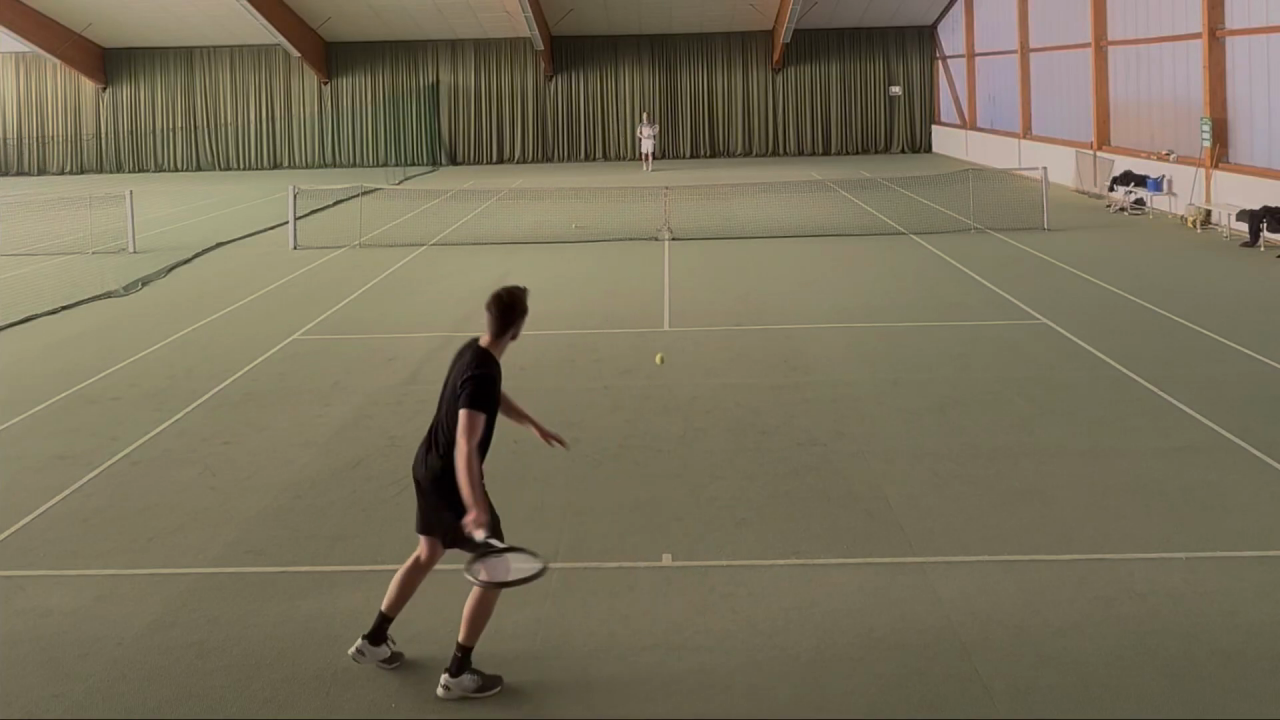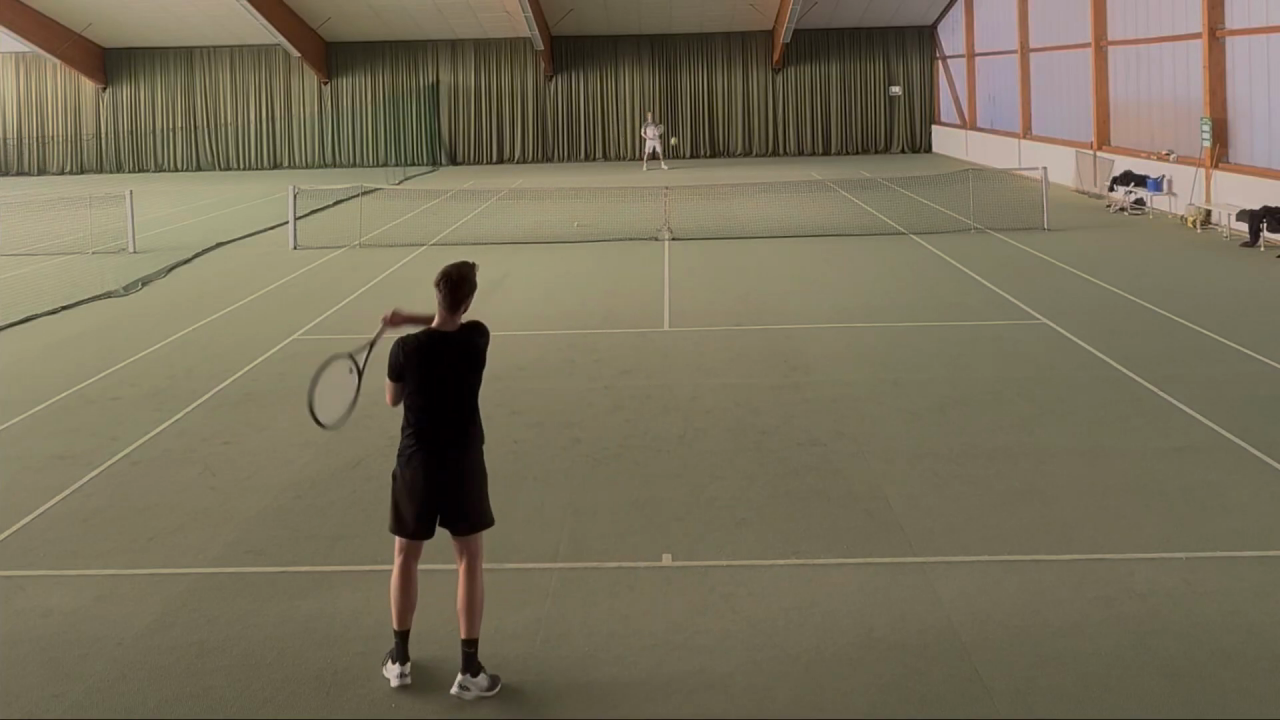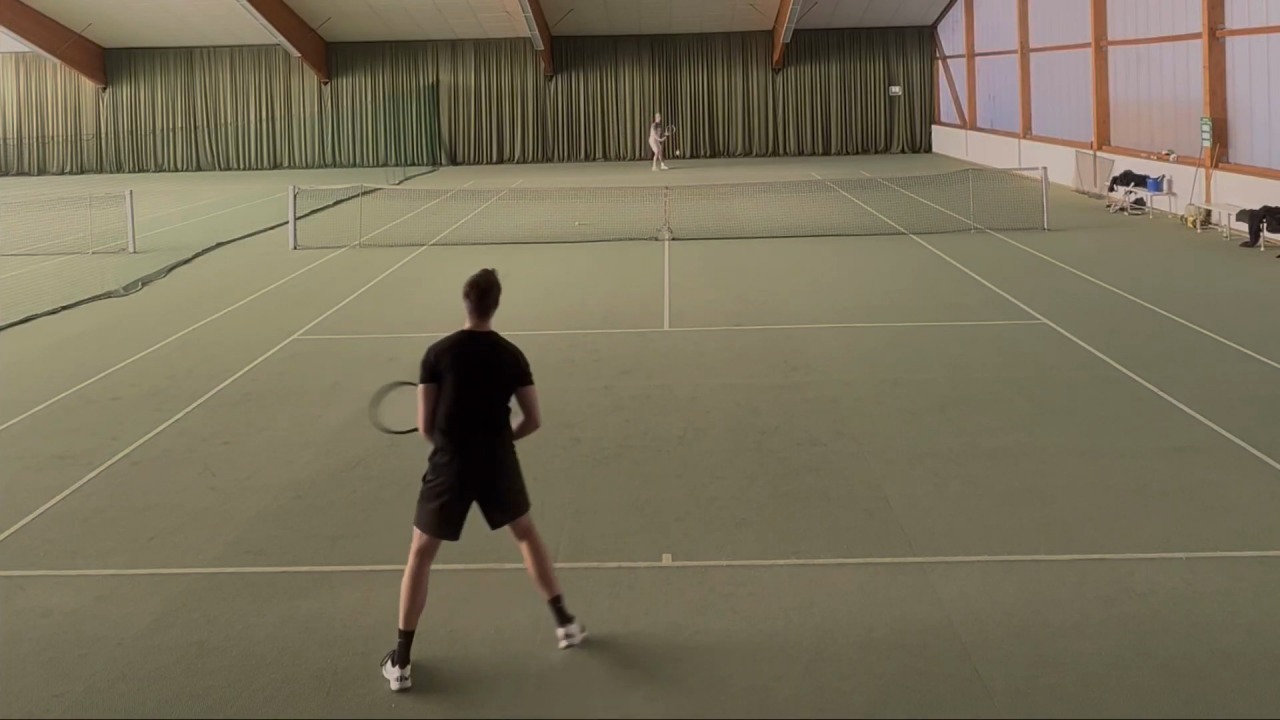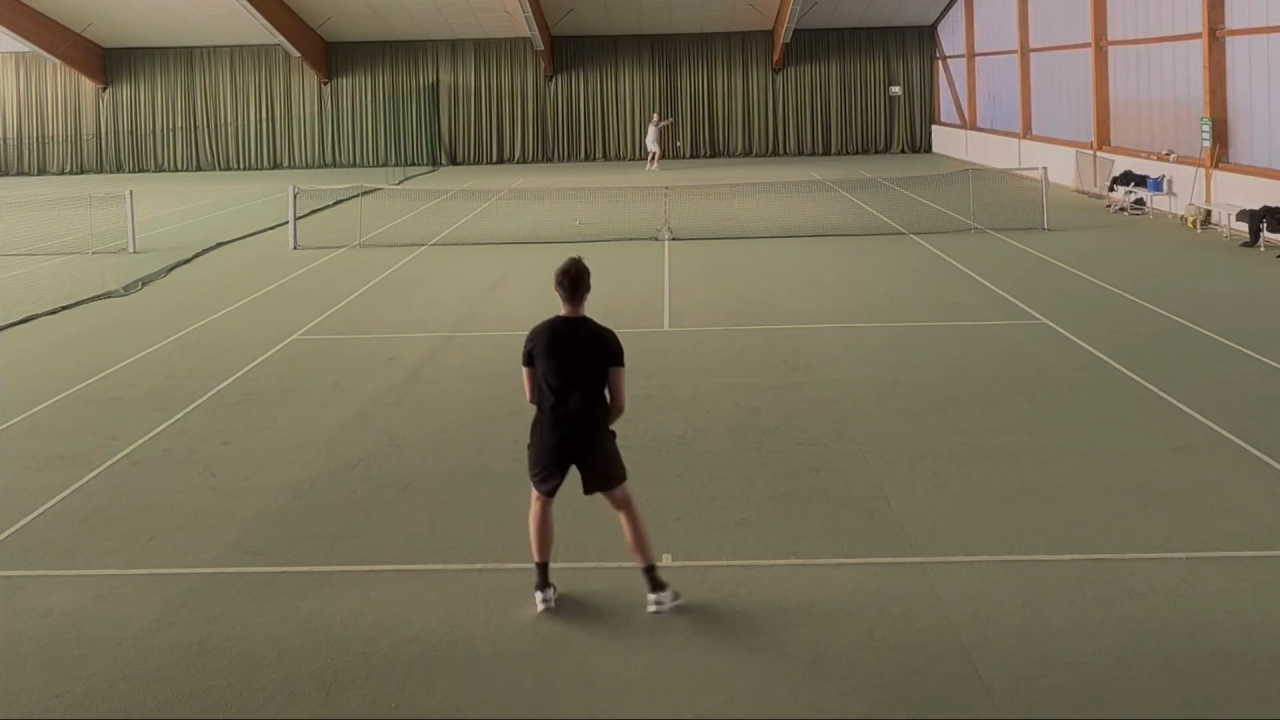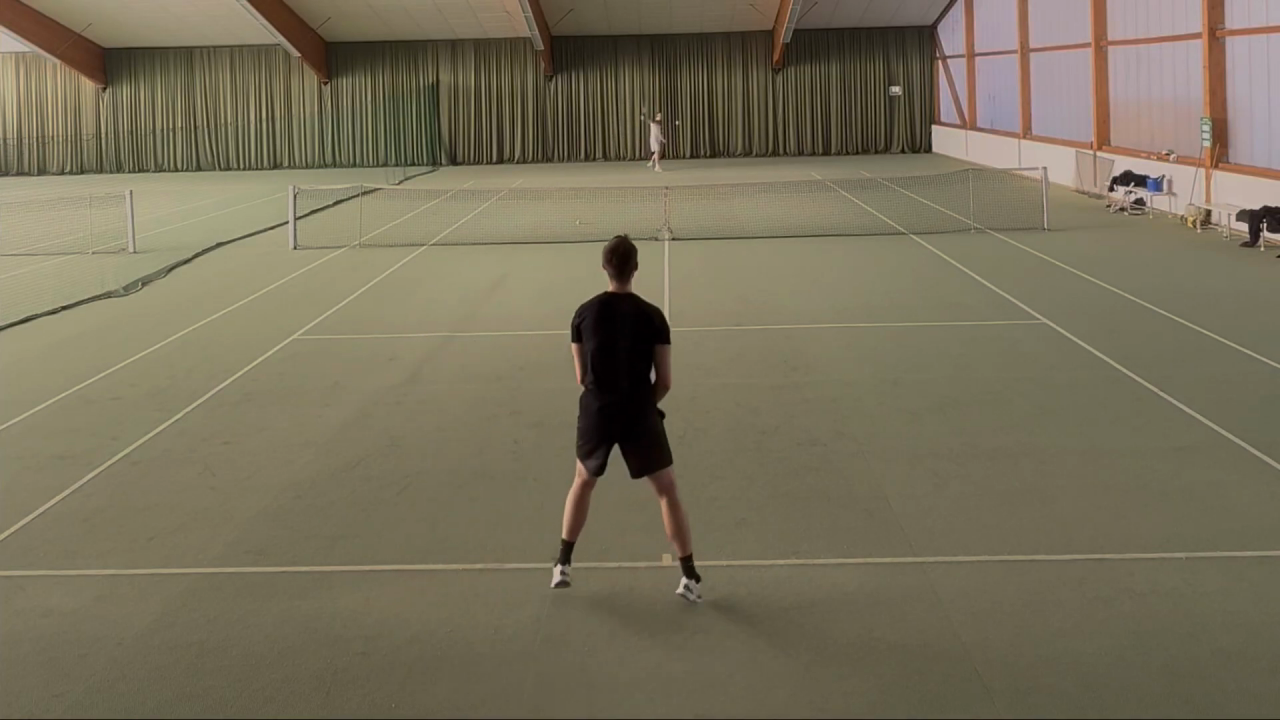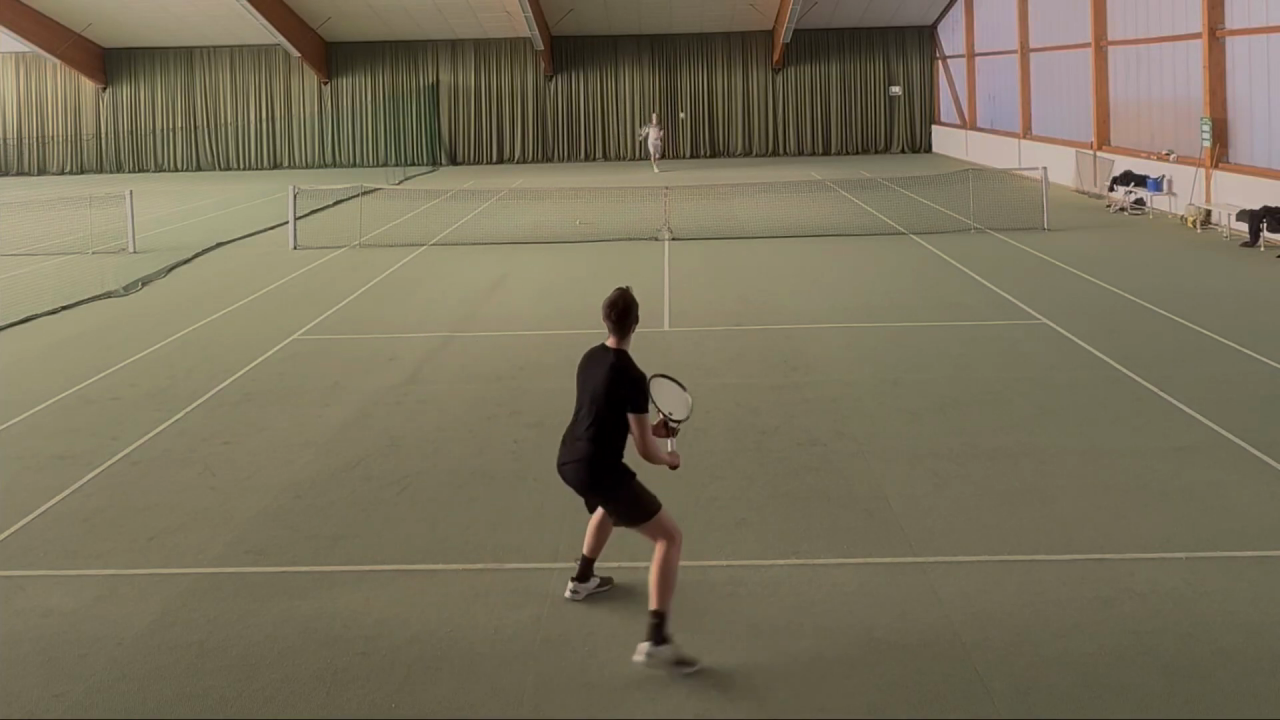
dt=0.5s
person 1, frame 1
left shoulder: (474, 353)
right shoulder: (479, 373)
left elbow: (499, 398)
right elbow: (466, 447)
left wrist: (539, 427)
right wrist: (475, 507)
left hip: (429, 467)
right hip: (450, 479)
left knee: (426, 556)
left ankle: (374, 640)
right ankle: (457, 672)
person 1, frame 2
left shoulder: (405, 348)
right shoulder: (475, 338)
left elbow: (392, 400)
right wrist: (411, 319)
left hip: (416, 464)
right hip: (463, 464)
left knee: (405, 558)
right knee: (469, 563)
left ankle: (400, 659)
right ankle: (470, 669)
person 1, frame 3
left shoulder: (438, 353)
right shoulder: (512, 355)
left elbow: (426, 426)
right elbow: (534, 421)
left hip: (449, 468)
right hip: (497, 466)
left knee: (420, 558)
right knee: (528, 536)
left ankle: (400, 660)
right ankle: (565, 622)
person 1, frame 4
left shoulder: (537, 336)
right shoulder: (606, 339)
left elbow: (532, 397)
right elbow: (618, 404)
left hip: (548, 436)
right hip: (592, 436)
left knee: (541, 501)
right knee: (624, 505)
left ankle: (543, 587)
right ankle: (655, 588)
person 1, frame 5
left shoulder: (584, 313)
right shoulder: (652, 317)
left elbow: (580, 376)
right elbow: (664, 382)
left hip: (594, 414)
right hip: (638, 415)
left knee: (584, 482)
right knee: (667, 492)
left ankle: (563, 564)
right ankle: (689, 576)
person 1, frame 6
left shoulder: (589, 359)
right shoulder: (631, 377)
right elbow: (645, 449)
left wrist: (651, 428)
right wrist: (668, 458)
left hip: (569, 460)
right hip: (600, 470)
left knee: (611, 505)
right knee: (669, 537)
left ankle: (582, 579)
right ankle: (656, 640)
